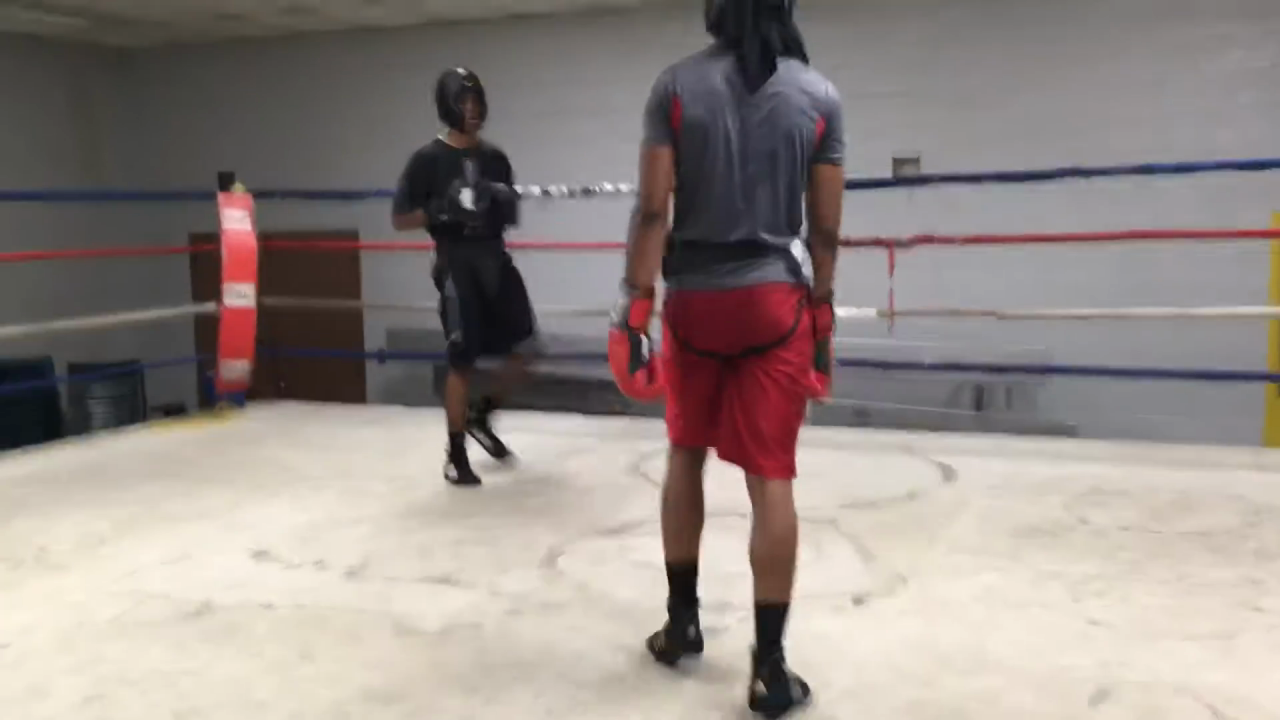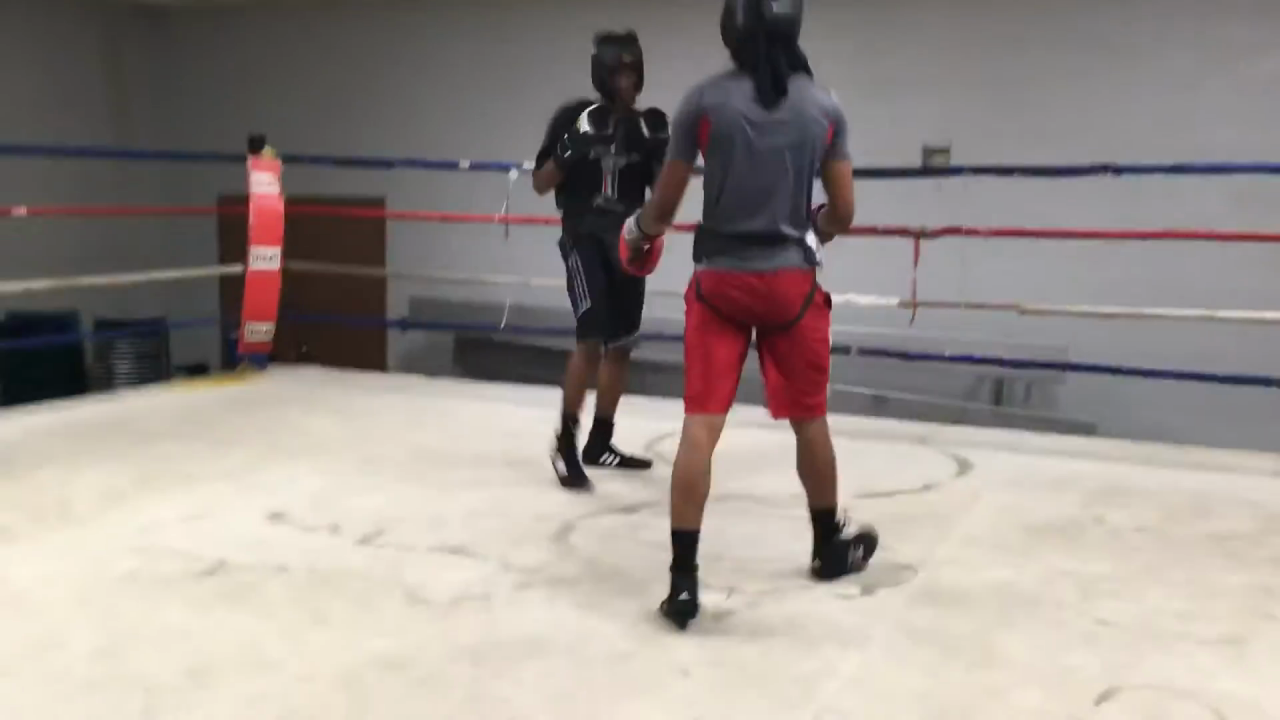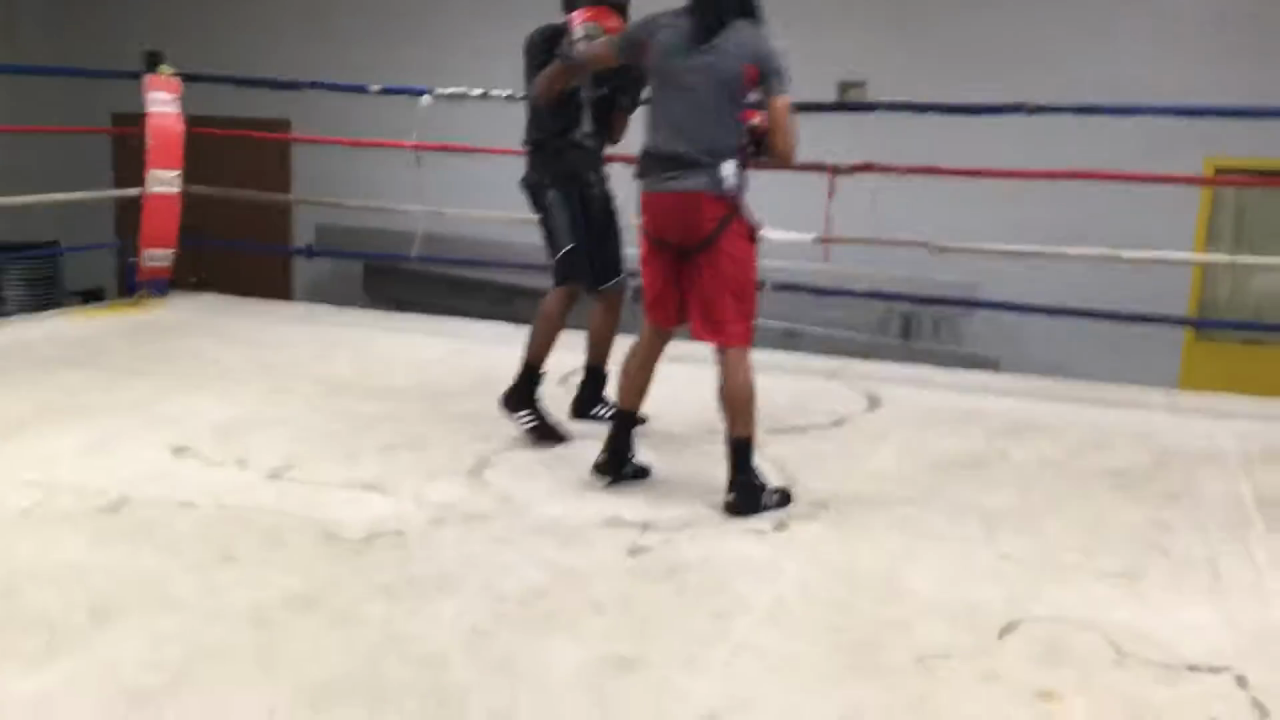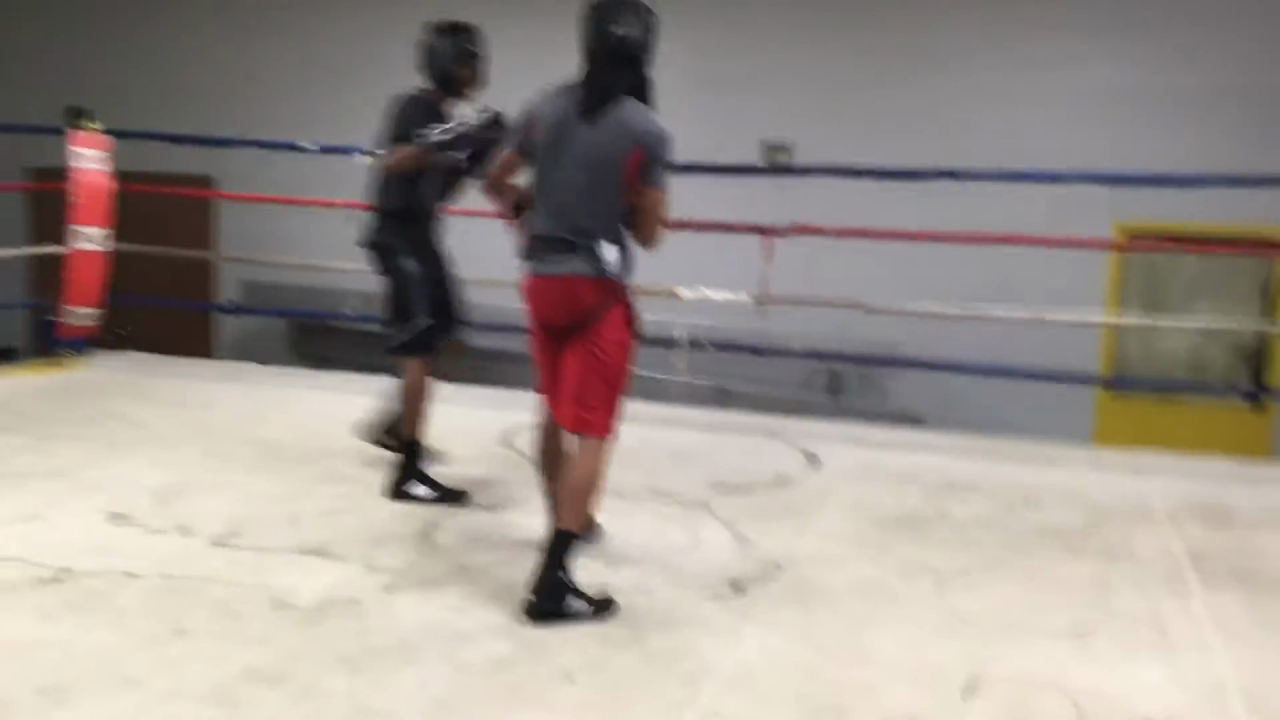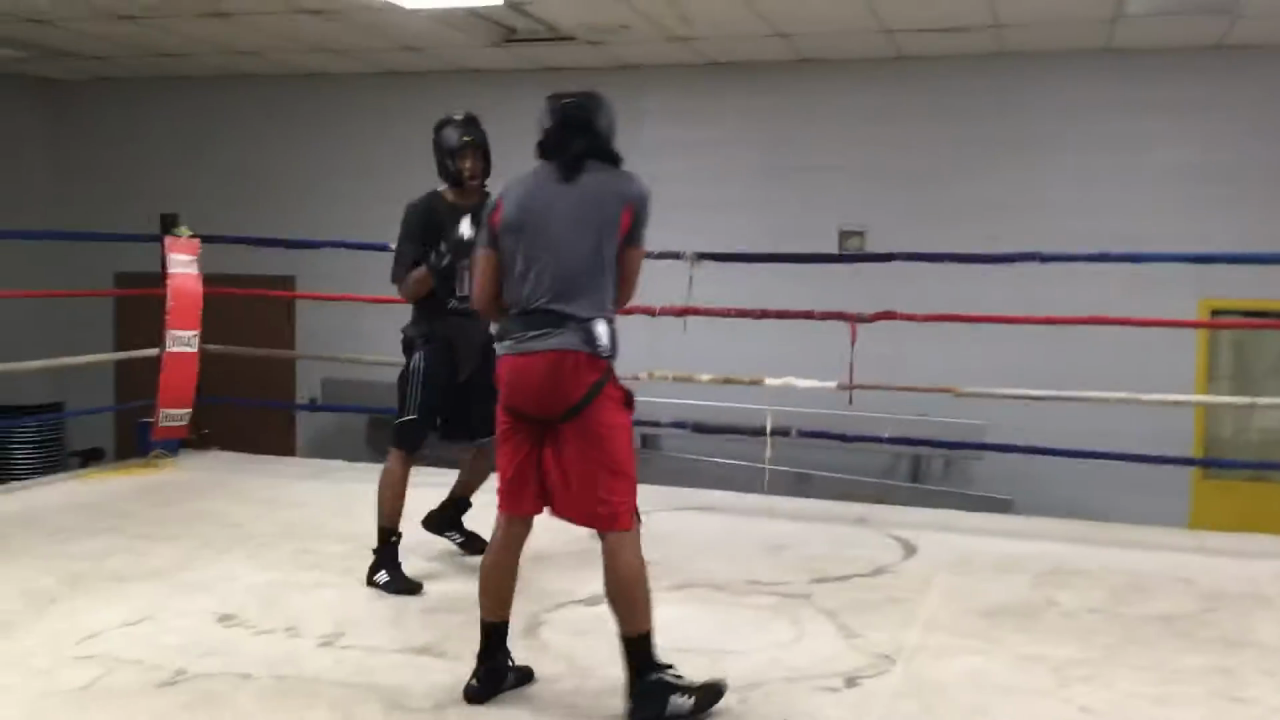
dt=0.7s
person 1, frame 1
left shoulder: (676, 86)
right shoulder: (819, 95)
left elbow: (652, 211)
right elbow: (825, 228)
left wrist: (635, 310)
right wrist: (821, 318)
left hip: (695, 302)
right hip: (775, 302)
left knee: (686, 456)
right knee: (770, 479)
left ankle: (682, 616)
person 1, frame 2
left shoulder: (705, 100)
right shoulder: (824, 107)
left elbow: (666, 203)
right elbow: (841, 213)
left wrist: (640, 235)
left hip: (719, 280)
right hip: (790, 282)
left knee: (700, 426)
right knee: (809, 421)
left ankle: (682, 582)
right ankle: (830, 545)
person 1, frame 3
right shoulder: (756, 48)
left elbow: (588, 59)
right elbow: (783, 149)
left wrist: (552, 76)
right wrist: (756, 136)
left hip: (660, 198)
right hip: (713, 204)
left knee: (656, 330)
right knee: (733, 345)
left ankle: (616, 451)
right ankle: (743, 480)
person 1, frame 4
left shoulder: (543, 110)
right shoulder: (647, 133)
left elbow: (496, 183)
right elbow: (648, 234)
left hip: (542, 280)
right hip: (596, 288)
left knee: (557, 412)
right knee: (590, 435)
left ankle: (566, 523)
right ankle: (551, 582)
person 1, frame 5
left shoulder: (508, 196)
right shoulder: (626, 191)
left elbow: (483, 298)
right elbow: (623, 293)
left hip: (515, 365)
right hip: (579, 365)
left knee: (512, 518)
right knee: (617, 527)
left ankle: (490, 665)
person 2, frame 1
left shoulder: (495, 158)
right shoulder: (428, 159)
right elbow: (401, 219)
left wrist: (508, 206)
right wrist: (445, 211)
left hip: (496, 260)
right hip: (457, 263)
left knee: (524, 348)
right knee: (462, 359)
left ankle: (480, 415)
right ankle: (456, 455)
person 2, frame 2
left shoulder: (644, 126)
right shoulder: (574, 115)
right elbow: (541, 183)
left wrist: (661, 154)
right wrist: (571, 144)
right hip: (583, 237)
left knee: (618, 346)
right knee: (591, 335)
left ankle: (600, 442)
right ankle: (566, 441)
person 2, frame 3
right shoulder: (547, 40)
right elbow: (545, 98)
left wrist: (630, 91)
right wrist: (572, 40)
left hip: (592, 178)
right hip: (554, 176)
left knee: (612, 290)
right knee: (572, 282)
left ankle: (590, 395)
right ankle: (523, 392)
person 2, frame 4
left shoulder: (447, 116)
right shoulder: (415, 107)
right elbow: (389, 166)
left wrist: (481, 150)
right wrist: (441, 141)
left hip: (419, 239)
right hip: (399, 240)
left knee: (429, 340)
right knee: (422, 354)
left ankle: (393, 429)
right ankle: (410, 473)
person 2, frame 5
right shoulder: (424, 212)
right elbow: (407, 290)
right wrist: (444, 259)
left hip: (477, 340)
right hip: (432, 340)
left knee: (490, 444)
right knee: (406, 446)
left ankle: (447, 516)
right ankle: (384, 558)
